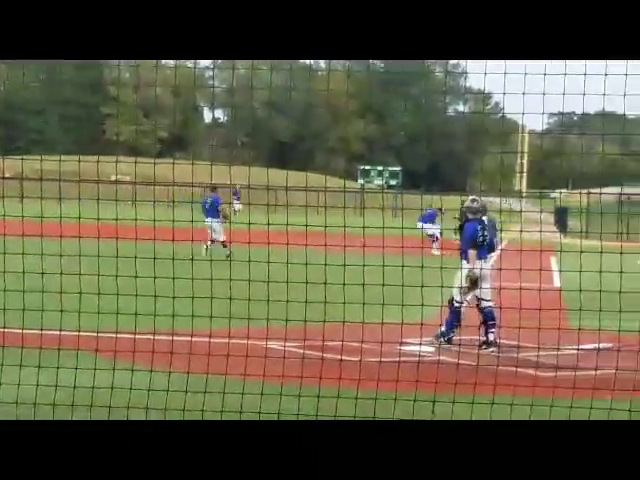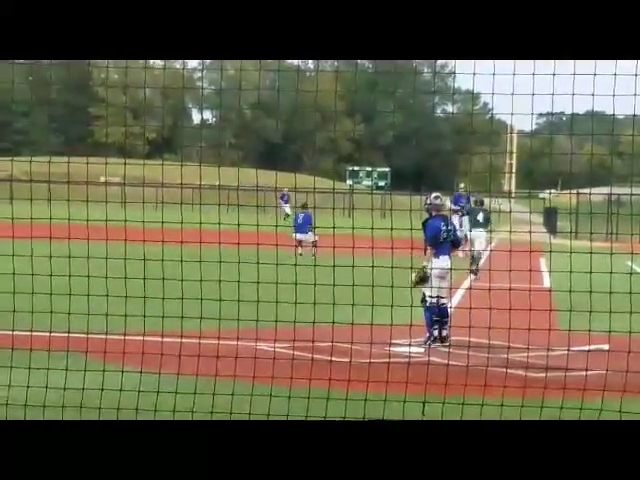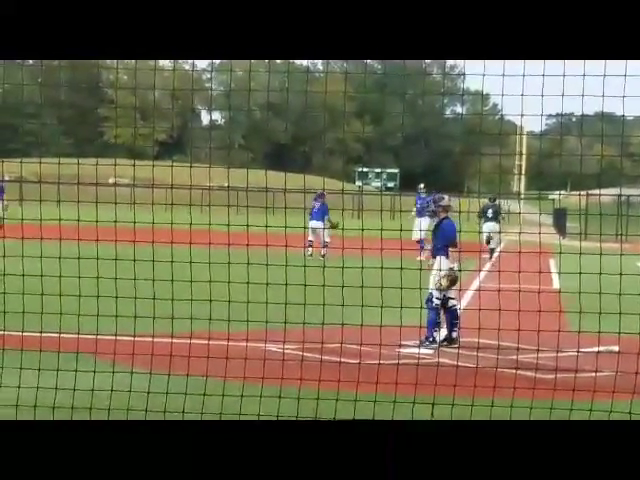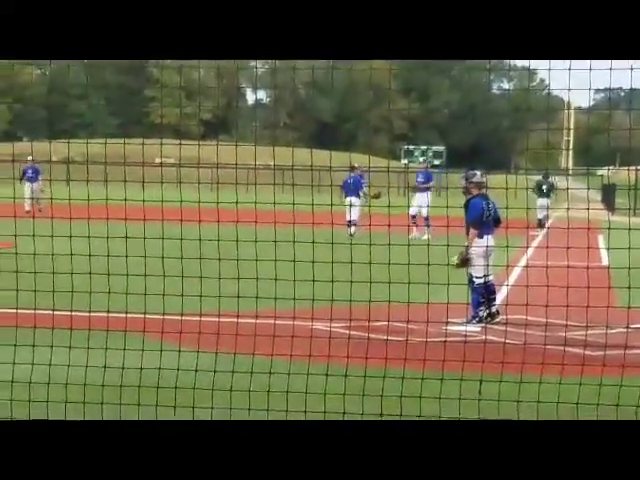
dt=1s
person 1, frame 1
left shoulder: (469, 225)
right shoulder: (485, 225)
left elbow: (472, 248)
right elbow: (490, 247)
left wrist: (472, 270)
left hip: (471, 267)
right hip: (484, 266)
left knee: (456, 302)
right knee: (485, 304)
left ankle: (447, 335)
right ankle: (490, 339)
person 1, frame 2
left shoulder: (432, 222)
right shoulder: (449, 222)
left elbow: (431, 246)
right elbow: (456, 244)
left wrist: (424, 265)
left hip: (435, 262)
right hip: (446, 262)
left knee: (429, 300)
right knee: (442, 300)
left ankle: (433, 336)
right ankle: (443, 335)
person 1, frame 3
left shoulder: (446, 224)
right shoulder: (443, 223)
left elbow: (452, 246)
left wrist: (451, 267)
right wrist: (442, 263)
left hip: (443, 264)
right hip: (443, 263)
left knee: (433, 301)
right knee: (449, 301)
left ankle: (432, 338)
right ankle: (452, 336)
person 1, frame 4
left shoulder: (474, 202)
right shoulder: (489, 201)
left elbow: (474, 228)
right elbow: (497, 222)
left wrist: (467, 247)
left hip: (478, 243)
right hip: (490, 241)
left knee: (476, 280)
right knee: (487, 278)
left ankle: (479, 316)
right ankle: (493, 311)
